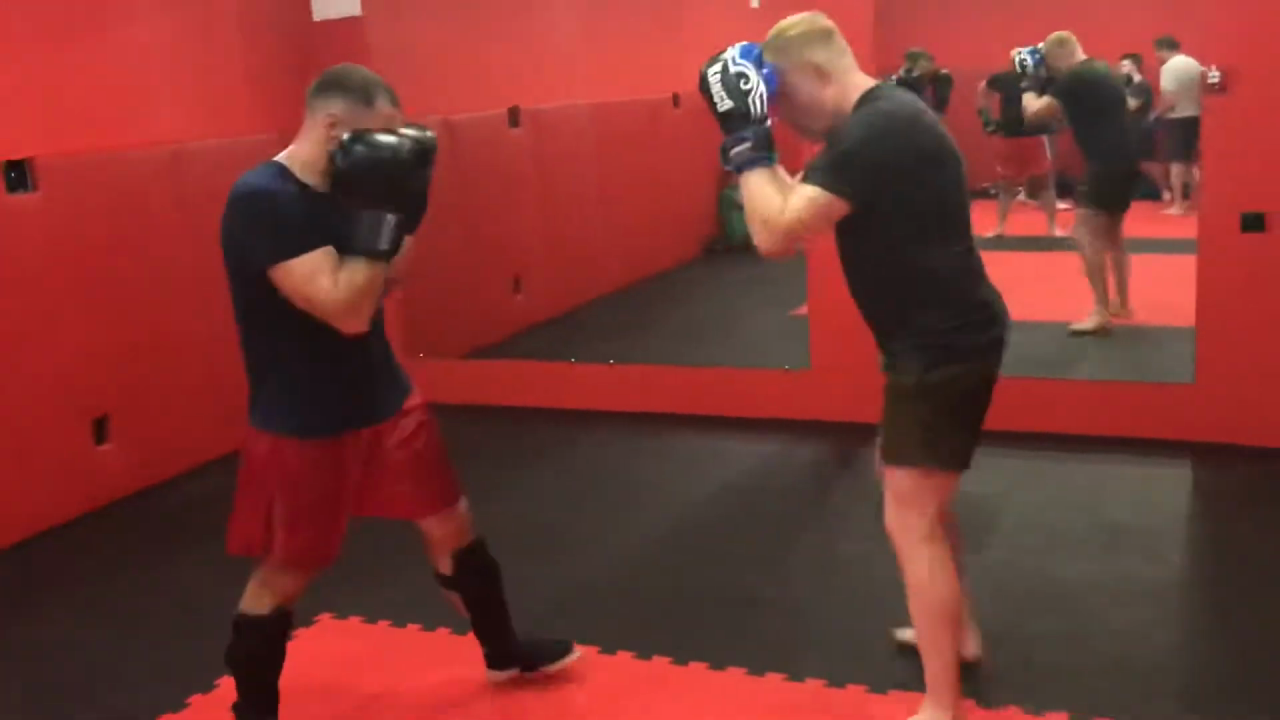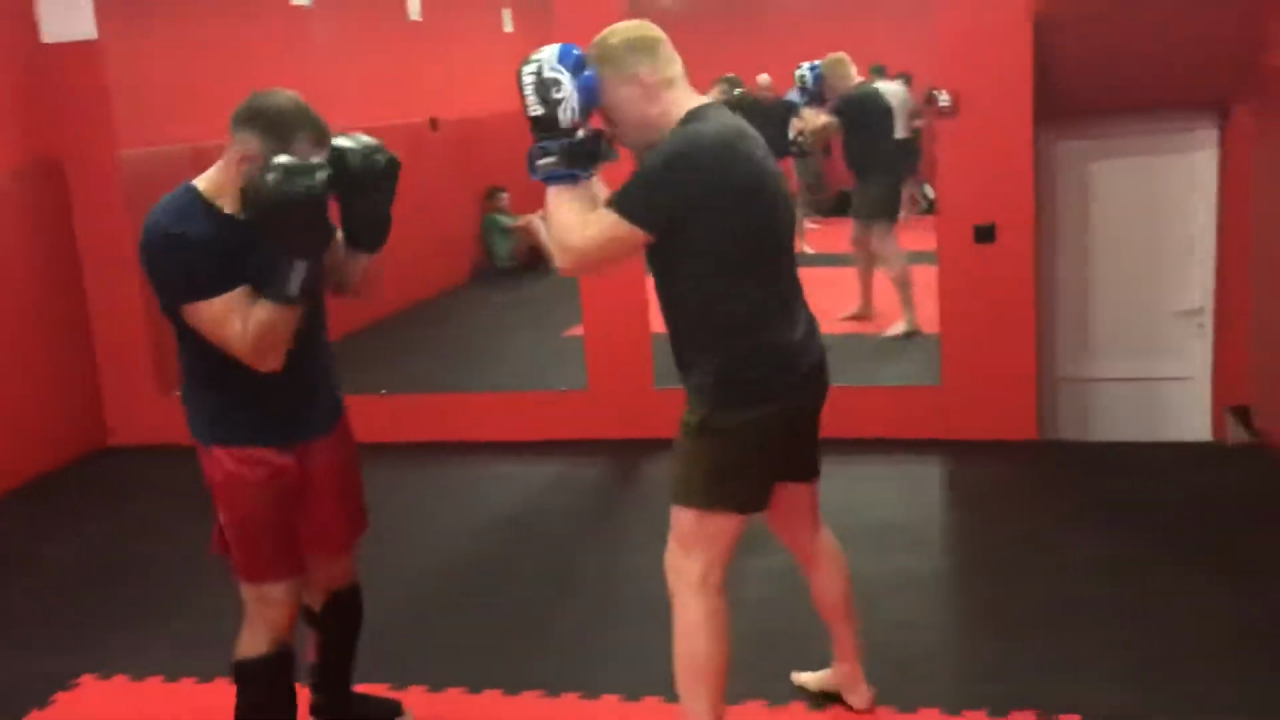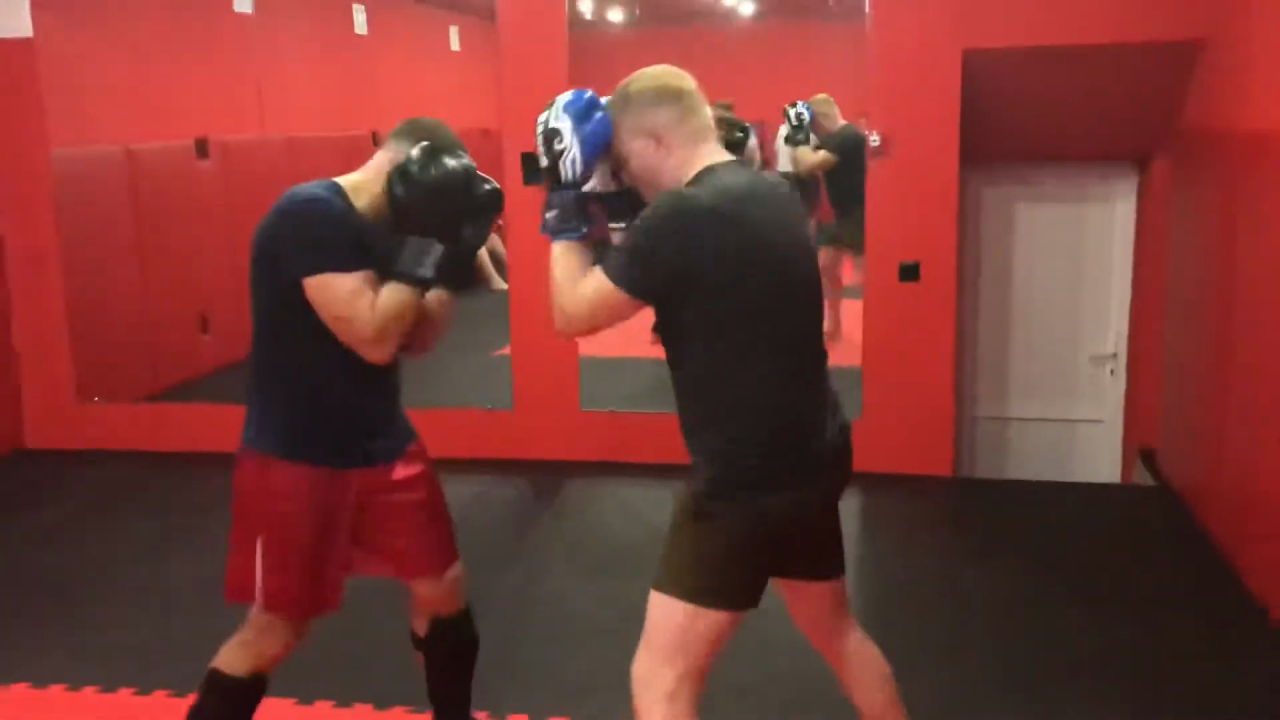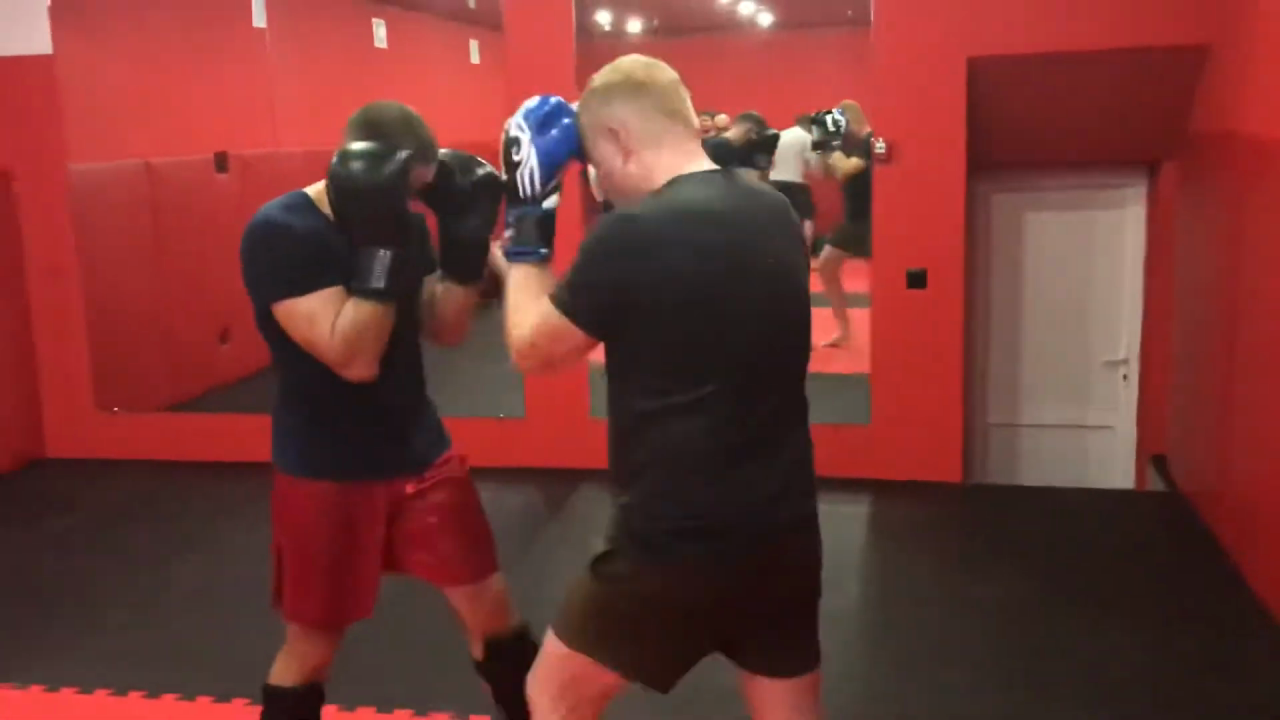
dt=0.7s
person 1, frame 1
left shoulder: (875, 133)
right shoulder: (883, 117)
left elbow: (777, 234)
right elbow: (795, 195)
left wrist: (747, 135)
right wrist: (758, 136)
left hip: (942, 347)
right hip: (947, 334)
left knee: (910, 524)
right knee: (911, 495)
right ankle: (950, 631)
person 1, frame 2
left shoulder: (686, 155)
right shoulder: (722, 135)
left elbow: (576, 250)
right elbow: (613, 219)
left wrist: (555, 146)
right wrist: (578, 155)
left hip: (738, 389)
right hip: (785, 369)
left knee: (692, 571)
right knee: (803, 529)
person 1, frame 3
left shoulder: (688, 216)
right shoulder: (763, 193)
left elbow: (573, 313)
left wrist: (565, 203)
right wrist: (588, 200)
left hip: (747, 475)
right hip: (812, 456)
right knee: (830, 626)
person 1, frame 4
left shoulder: (634, 234)
right shoulder: (772, 210)
left elbow: (533, 351)
left wrist: (526, 221)
left hip: (675, 542)
right hip: (784, 530)
person 2, frame 1
left shoulder: (336, 191)
right shoulder: (263, 201)
left elbow: (376, 290)
right elbow: (348, 311)
left wrist: (404, 203)
right wrist: (381, 212)
left hip: (382, 400)
right hip: (303, 424)
left knee: (452, 527)
right knee: (283, 576)
left ankle: (504, 651)
person 2, frame 2
left shoulder: (287, 203)
right shoulder: (177, 232)
left elbow: (350, 279)
right elbow: (262, 350)
left wrist: (367, 209)
right wrist: (295, 248)
left hip: (317, 420)
right hip: (245, 441)
left knee: (335, 568)
right knee: (273, 605)
person 2, frame 3
left shoulder: (391, 225)
right shoulder: (311, 216)
left elbow: (420, 338)
right elbow: (375, 339)
left wrist: (460, 251)
right wrist: (428, 243)
left hip: (381, 443)
right hip: (294, 455)
left knee: (442, 591)
right knee: (273, 629)
person 2, frame 4
left shoulder: (399, 221)
right shoulder: (279, 233)
left elbow: (446, 330)
right elbow: (353, 357)
left wrist: (468, 237)
right wrist: (379, 246)
left hip: (418, 449)
right hip: (325, 469)
left knee: (488, 604)
right knee: (313, 642)
person 3, frame 1
left shoulder: (1075, 78)
right shoulder: (1101, 71)
left elbow: (1034, 114)
left wrist: (1030, 87)
right wrist: (1043, 88)
left hip: (1107, 163)
right hip: (1121, 160)
left knee: (1086, 233)
right knee: (1110, 235)
left ankle: (1102, 311)
right ankle: (1120, 305)
person 3, frame 2
left shoulder: (856, 98)
right shoulder: (865, 94)
left elbow: (815, 128)
right elbow: (832, 121)
right wrist: (818, 103)
left hip: (881, 178)
right hip: (870, 178)
left knee: (884, 246)
right knee: (860, 240)
left ankle: (909, 317)
right ankle: (866, 305)
person 3, frame 3
left shoulder: (846, 138)
right shoulder: (837, 137)
left elbow: (808, 165)
right elbow: (807, 165)
left wrist: (799, 137)
right wrist: (799, 139)
left hip: (859, 215)
right hip: (846, 214)
left knee: (865, 276)
right knee: (826, 265)
right ankle: (833, 326)
person 3, frame 4
left shoulder: (871, 143)
right shoulder: (850, 143)
left elbow: (842, 172)
right elbow: (827, 171)
left wrist: (834, 141)
right wrist: (822, 143)
left hip: (874, 220)
right hip: (855, 219)
right knee: (825, 266)
right ankle: (843, 330)
